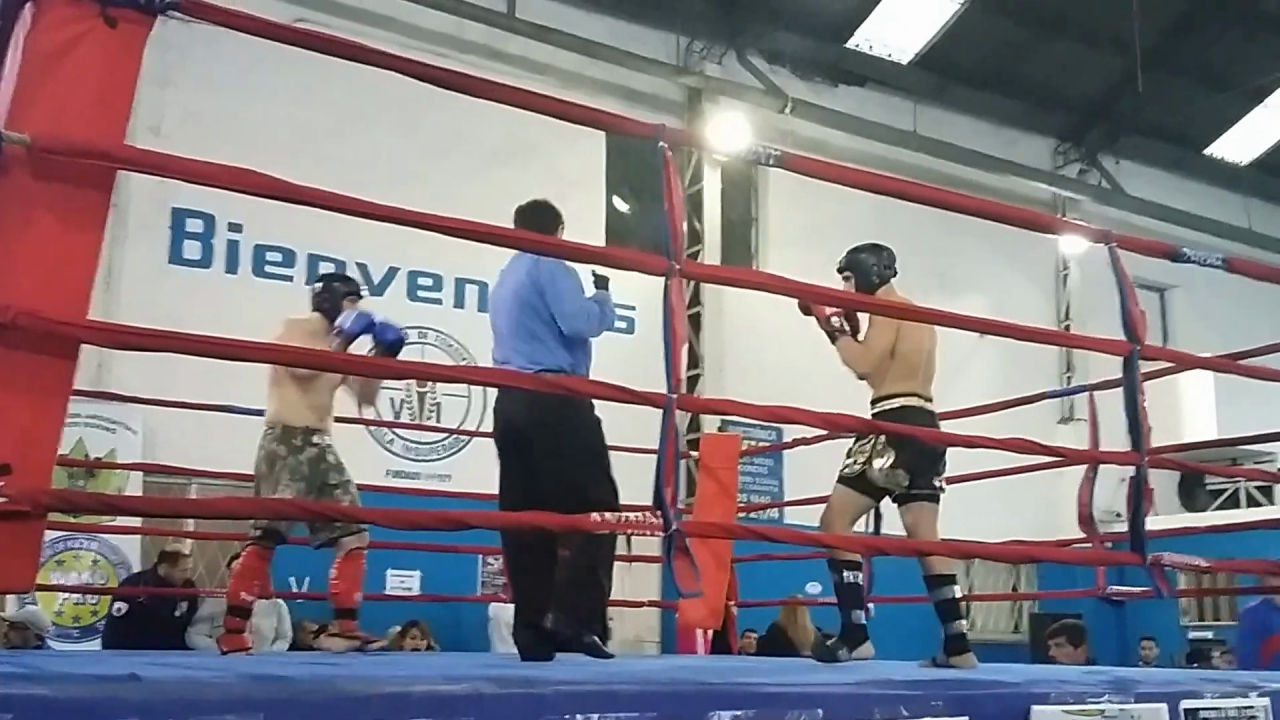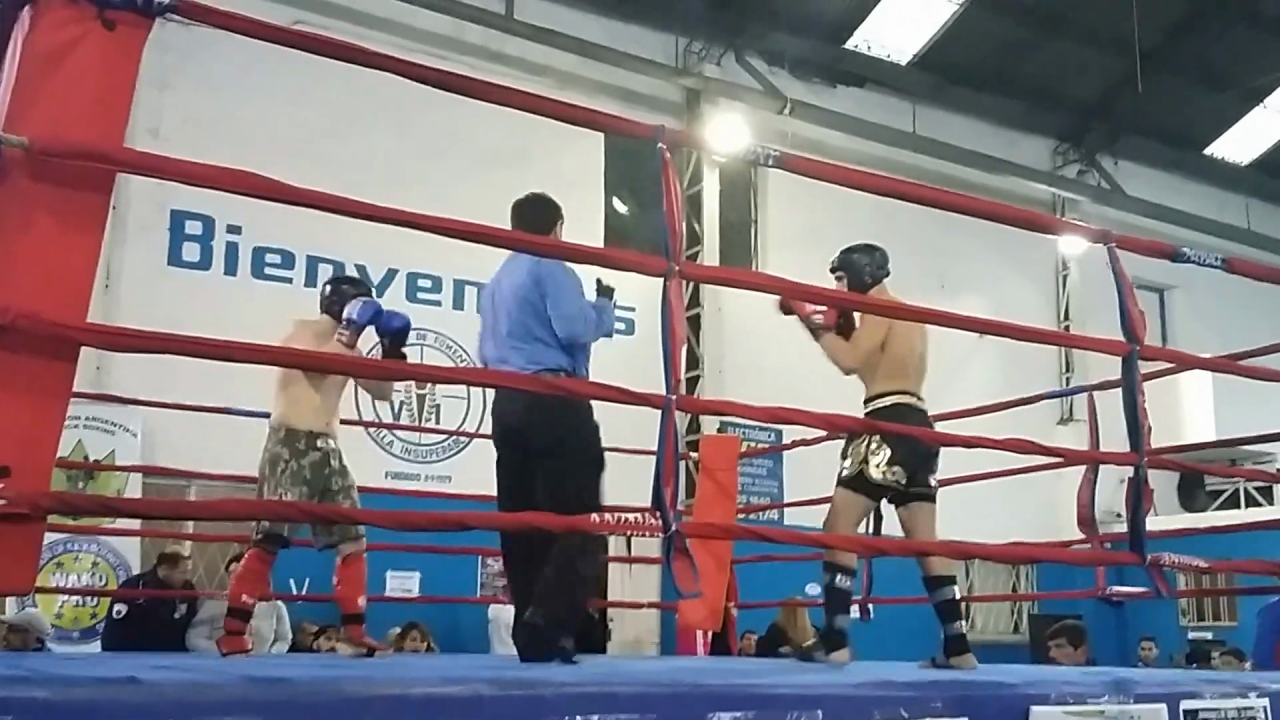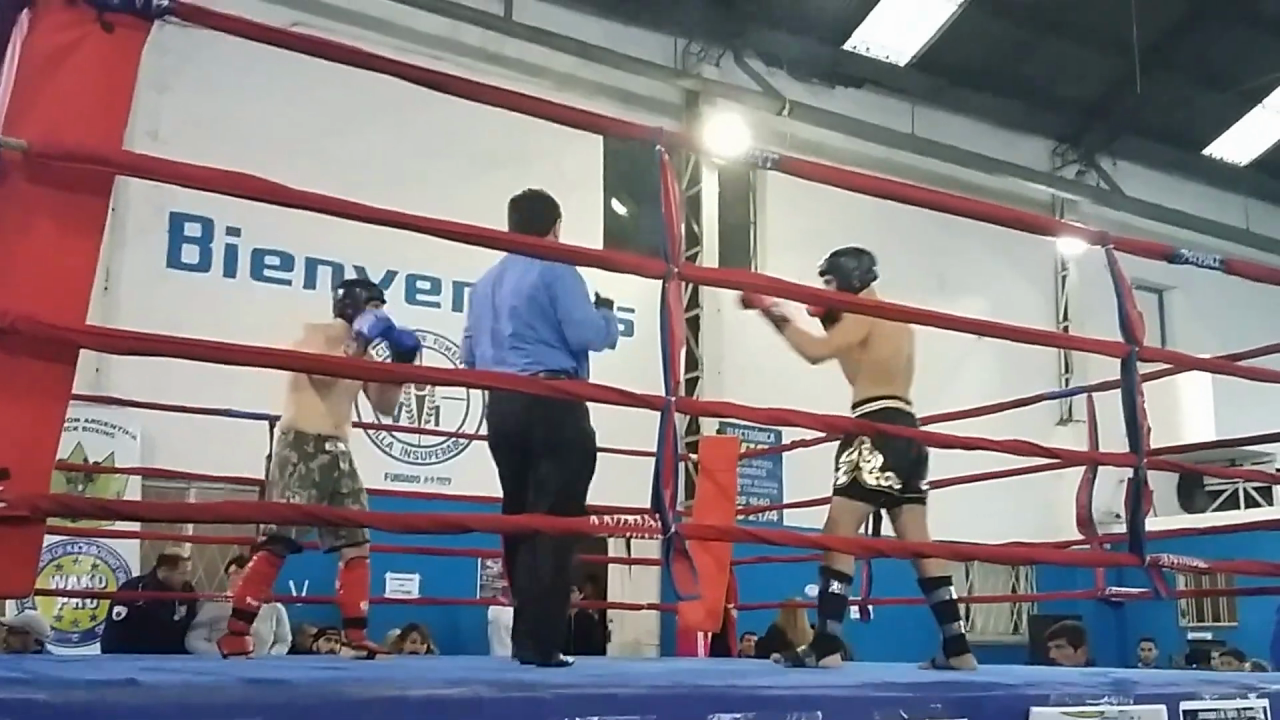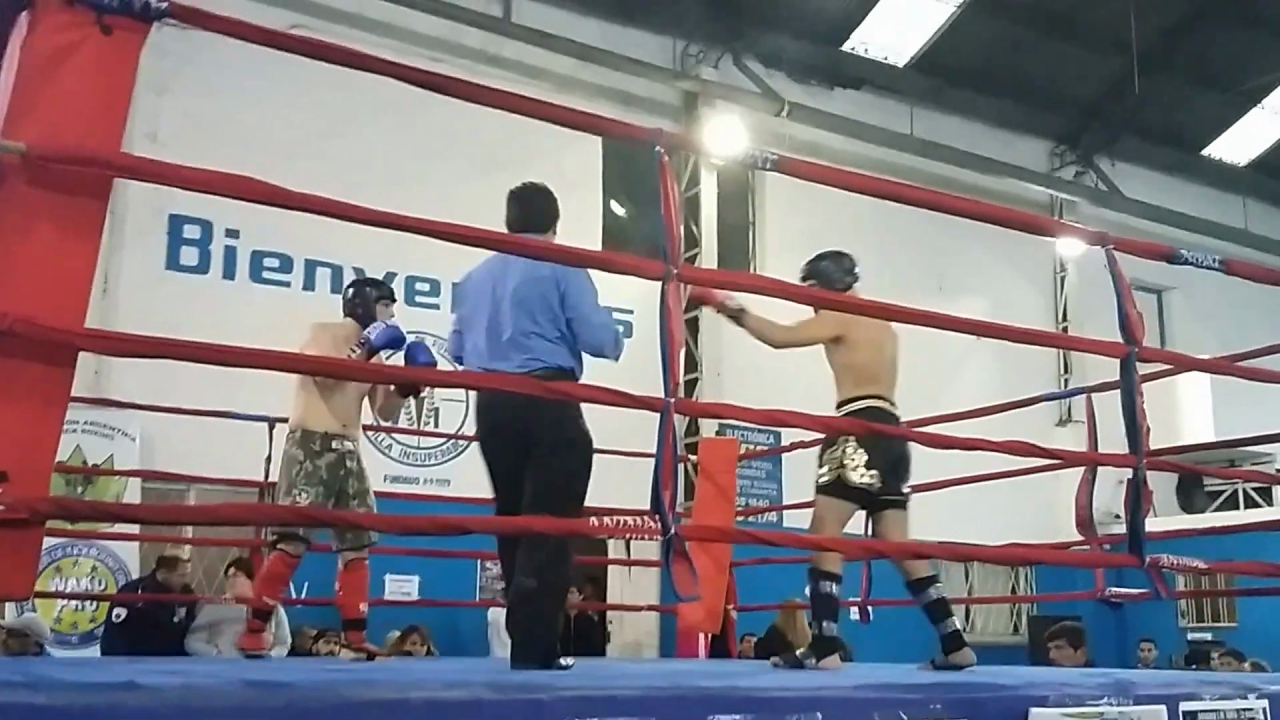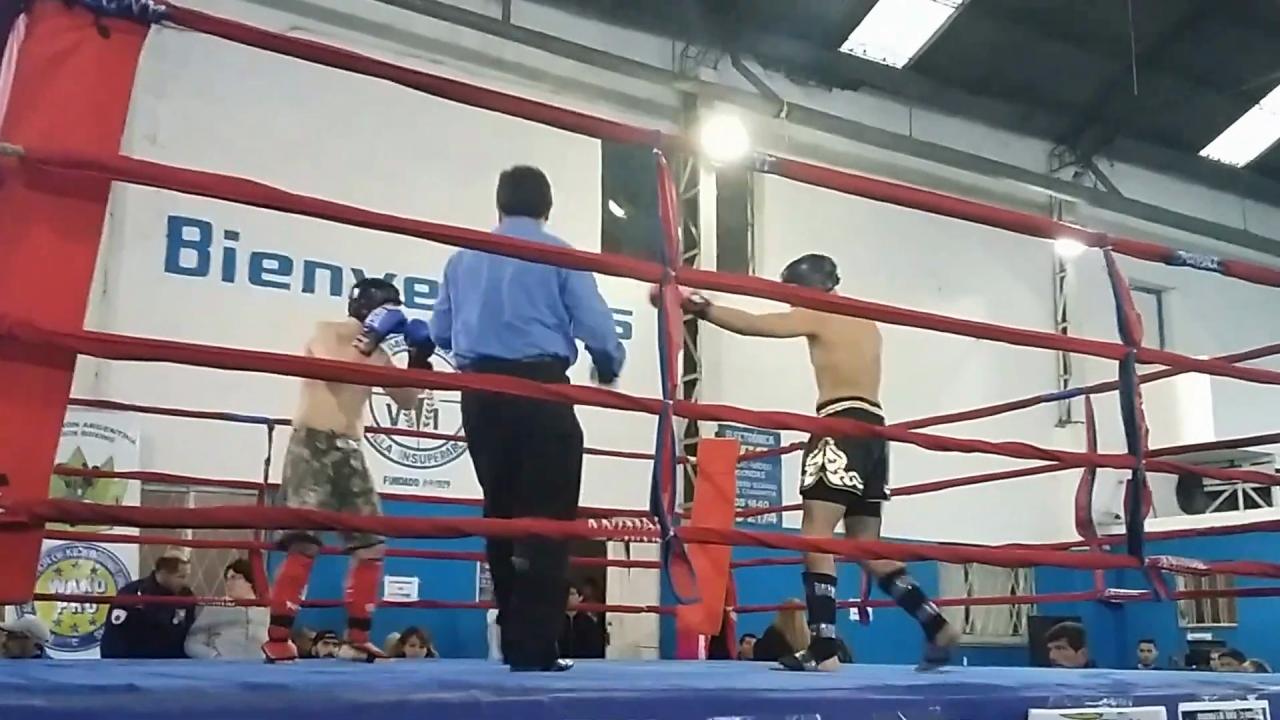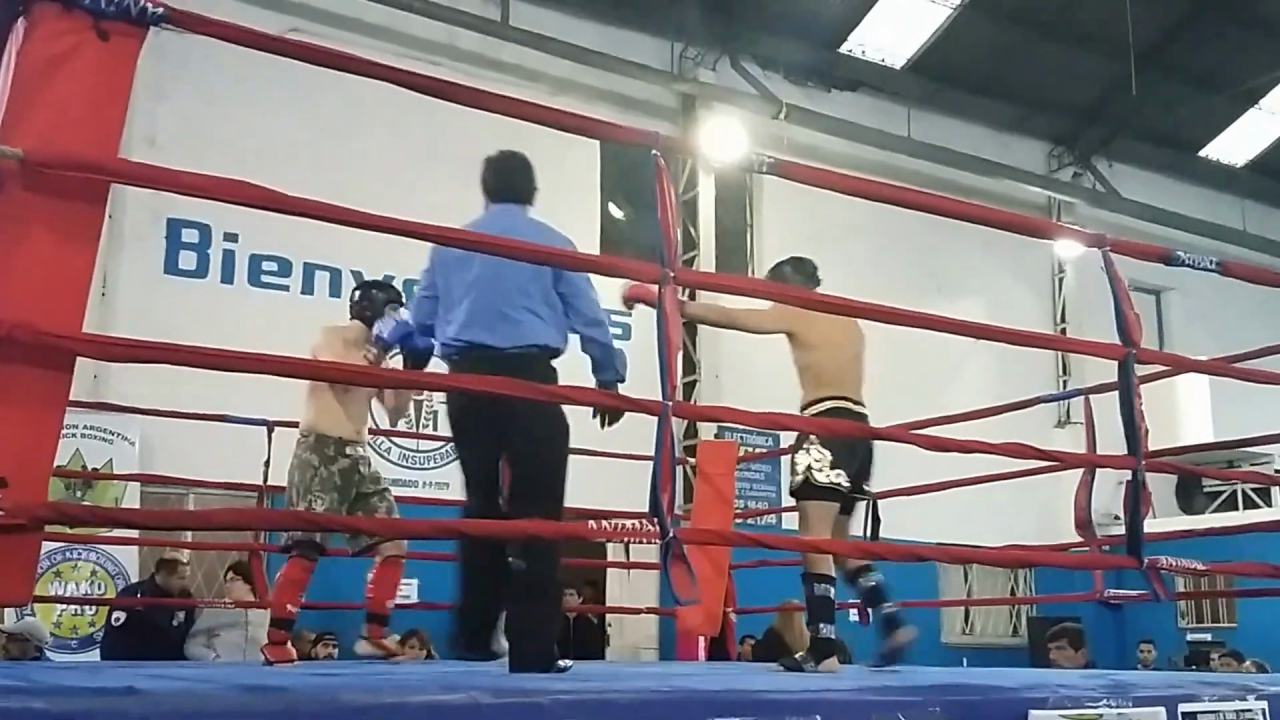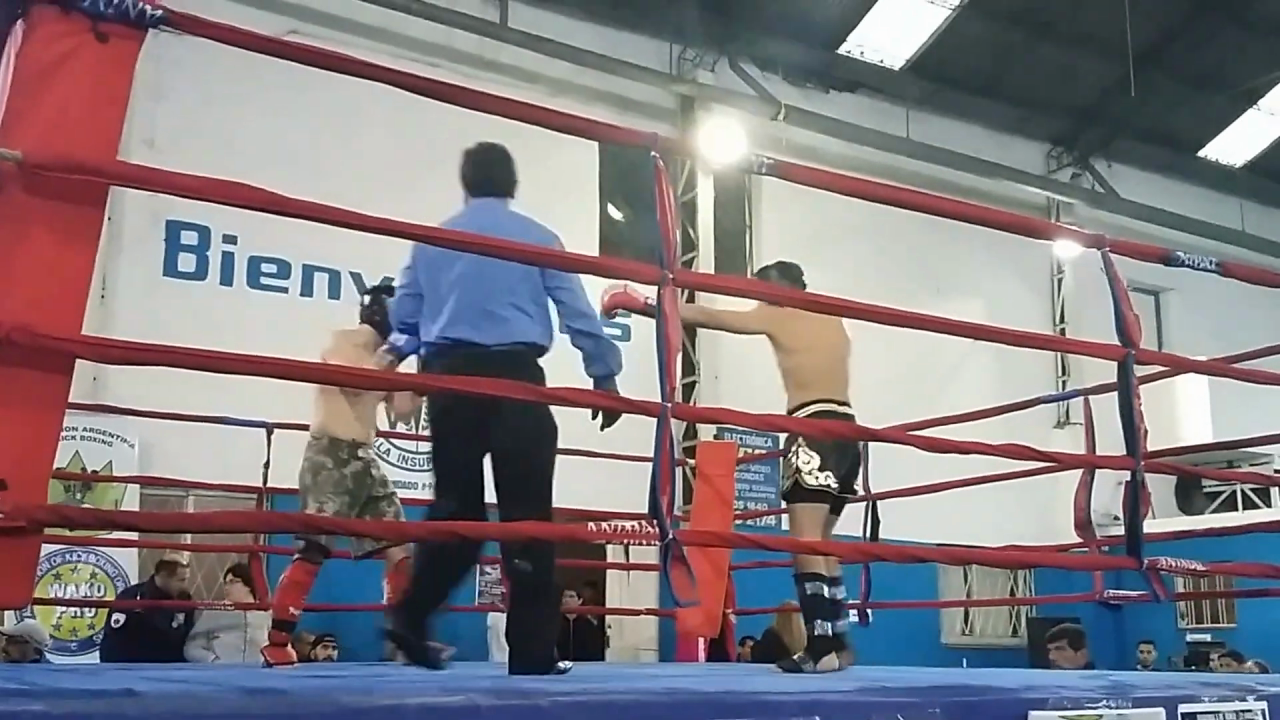
dt=0.1s
person 1, frame 1
left shoulder: (503, 282)
right shoulder: (549, 270)
right elbow: (582, 323)
right wrist: (602, 296)
left hip: (511, 403)
right hip: (556, 402)
right knee: (593, 510)
left ankle: (533, 634)
right ankle: (576, 618)
person 1, frame 2
left shoulder: (495, 283)
right shoulder: (551, 270)
right elbow: (578, 329)
right wrist: (604, 304)
left hip: (507, 405)
right hip: (554, 403)
right knee: (574, 516)
left ankle: (531, 633)
right ankle: (551, 623)
person 1, frame 3
left shoulder: (485, 283)
right shoulder: (556, 271)
left elbow: (470, 355)
right elbow: (585, 335)
right wrist: (606, 316)
left hip: (503, 406)
right hip: (552, 404)
left knee: (521, 521)
right knee: (558, 521)
left ankle: (531, 633)
right ankle: (538, 636)
person 1, frame 4
left shoulder: (475, 276)
right shoulder: (562, 269)
left elbow: (457, 349)
right elbow: (597, 337)
right wrist: (610, 343)
left hip: (494, 403)
right hip: (549, 401)
left knee: (514, 522)
right knee: (551, 522)
left ankle: (525, 640)
right ankle: (535, 647)
person 1, frame 5
left shoulder: (462, 260)
right shoulder: (559, 256)
left elbow: (440, 332)
right elbow: (597, 329)
right wrist: (609, 365)
left hip: (481, 393)
right hip: (539, 391)
left knee: (502, 515)
right knee: (545, 518)
left ankle: (516, 638)
right ankle: (532, 647)
person 1, frame 6
left shoulder: (450, 245)
right shoulder: (552, 243)
left elbow: (421, 318)
right elbow: (588, 318)
right wrist: (609, 377)
left hip: (468, 380)
right hip: (527, 379)
left knee: (483, 509)
right knee: (535, 515)
left ankle: (473, 633)
right ankle: (533, 649)
person 1, frame 7
left shoulder: (431, 241)
right shoulder: (538, 238)
left elbow: (403, 317)
right elbow: (577, 312)
right wrist: (605, 376)
left hip: (451, 380)
right hip: (514, 378)
left knee: (454, 510)
right knee: (526, 516)
left ankle: (412, 621)
right ankle: (531, 652)
person 2, frame 1
left shoulder: (887, 308)
left elbow: (865, 367)
left wrist: (833, 324)
right wrist: (848, 326)
left hip: (896, 426)
right hip: (923, 427)
left knee: (835, 522)
right knee: (925, 540)
left ankle: (854, 636)
right ankle: (957, 647)
person 2, frame 2
left shoulder: (879, 310)
right shoulder: (903, 315)
left elbow: (849, 362)
left wrist: (814, 321)
right wrist: (839, 323)
left hip: (888, 425)
right hip: (916, 425)
left knee: (840, 527)
right knee: (924, 541)
left ankle: (833, 640)
right ankle: (957, 647)
person 2, frame 3
left shoulder: (864, 312)
right shoulder: (894, 318)
left elbow: (815, 351)
left wrist: (774, 313)
right wrist: (829, 319)
left hip: (877, 430)
right hip: (906, 431)
left knee: (838, 536)
right knee: (918, 543)
left ankle: (826, 646)
right ankle: (957, 648)
person 2, frame 4
left shoulder: (842, 315)
right shoulder: (878, 320)
left elbow: (780, 336)
left wrist: (732, 308)
right wrist: (812, 319)
left hip: (861, 429)
right hip: (889, 430)
left knee: (825, 536)
left ankle: (824, 646)
right ankle: (955, 645)
person 2, frame 5
left shoulder: (817, 314)
right shoulder: (865, 321)
left elbow: (748, 324)
left wrist: (695, 303)
left hip: (841, 430)
right hip: (871, 431)
left knee: (816, 540)
left ankle: (822, 649)
right ankle: (937, 626)
person 2, frame 6
left shoulder: (795, 317)
right shoulder: (846, 320)
left elbow: (724, 315)
left wrist: (662, 299)
left hip: (825, 431)
right hip: (856, 426)
left knee: (815, 542)
right knee: (837, 543)
left ankle: (824, 651)
right ankle: (891, 625)
person 2, frame 7
left shoulder: (775, 317)
right shoulder: (833, 321)
left elbow: (705, 316)
left wrist: (642, 304)
left hip: (813, 432)
left knee: (805, 542)
right knee: (819, 544)
left ankle: (821, 648)
right ankle: (834, 639)
person 3, frame 1
left shoulder: (342, 344)
right shoulder: (294, 328)
left elbow: (366, 397)
right elbow: (303, 367)
left wrist: (384, 357)
right wrist: (343, 337)
left hip: (321, 447)
right hip: (287, 441)
left knee: (354, 536)
right knee: (267, 537)
left ankle: (344, 629)
right ankle: (233, 631)
person 3, frame 2
left shoulder: (351, 350)
right shoulder: (302, 329)
left elbow: (382, 392)
left wrist: (393, 348)
right wrist: (351, 329)
left hip: (328, 450)
right hip: (292, 444)
left knee: (352, 542)
right knee: (270, 541)
left ankle: (355, 634)
right ankle: (234, 633)
person 3, frame 3
left shoulder: (363, 357)
right shoulder: (314, 333)
left elbow: (385, 406)
right elbow: (322, 372)
left wrist: (401, 364)
right wrist: (359, 341)
left hip: (338, 454)
right hip: (301, 448)
left knee: (357, 547)
right knee: (278, 544)
left ankle: (356, 638)
right ankle: (236, 633)
person 3, frame 4
left shoulder: (373, 355)
right shoulder: (323, 333)
left elbow: (387, 412)
right elbow: (327, 374)
left wrist: (408, 382)
right wrist: (368, 347)
left hip: (347, 454)
right hip: (309, 446)
left knee: (357, 548)
right knee: (291, 543)
left ankle: (354, 639)
right ankle: (255, 632)
person 3, frame 5
left shoulder: (378, 355)
right shoulder: (327, 332)
left elbow: (407, 401)
left wrist: (419, 359)
right wrist: (371, 337)
left hip: (350, 452)
right hip: (314, 445)
left knee: (370, 547)
right knee: (305, 544)
left ankle: (358, 640)
right ankle: (277, 638)
person 3, frame 6
left shoulder: (380, 353)
right shoulder: (331, 337)
left elbow: (397, 407)
left wrist: (413, 365)
right wrist: (379, 346)
left hip: (357, 455)
right hip: (321, 451)
left knee: (393, 543)
right knee: (308, 548)
left ankle: (374, 635)
right ankle: (276, 641)
person 3, frame 7
left shoulder: (383, 360)
right shoulder: (343, 341)
left elbow: (403, 409)
left hip: (365, 459)
right hip: (330, 454)
left knee: (398, 545)
right knee: (313, 549)
right ankle: (277, 642)
